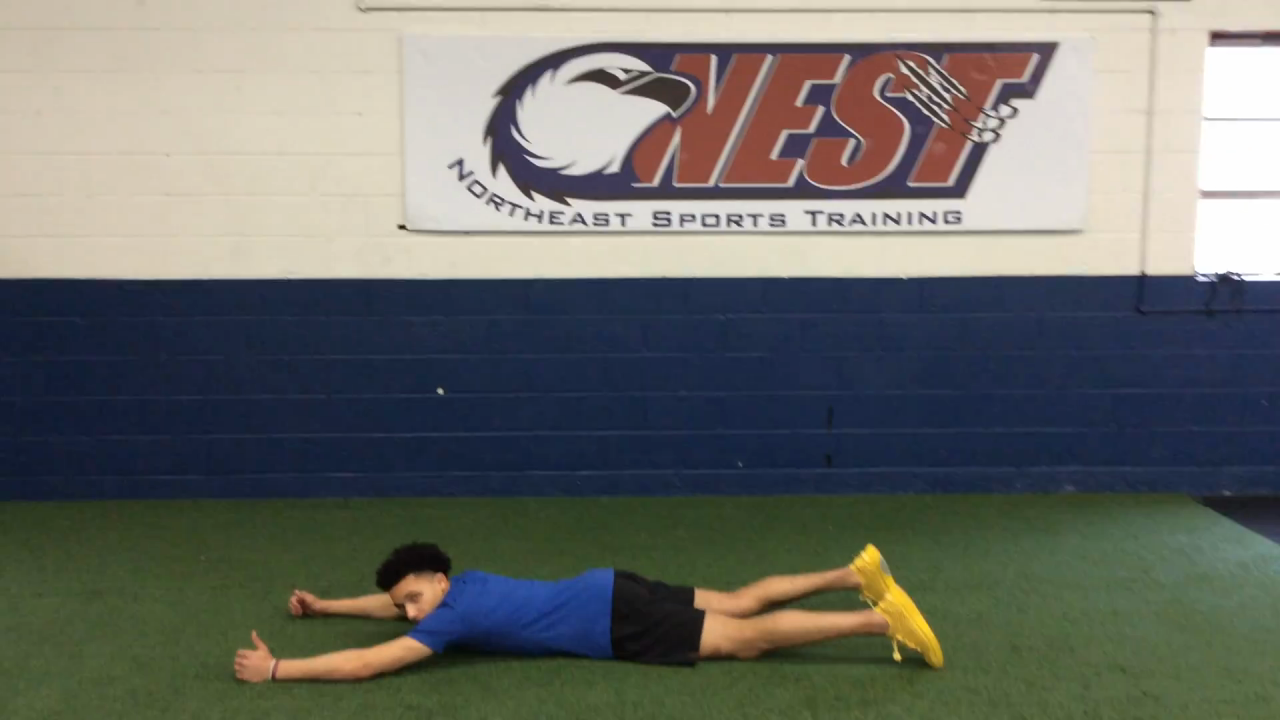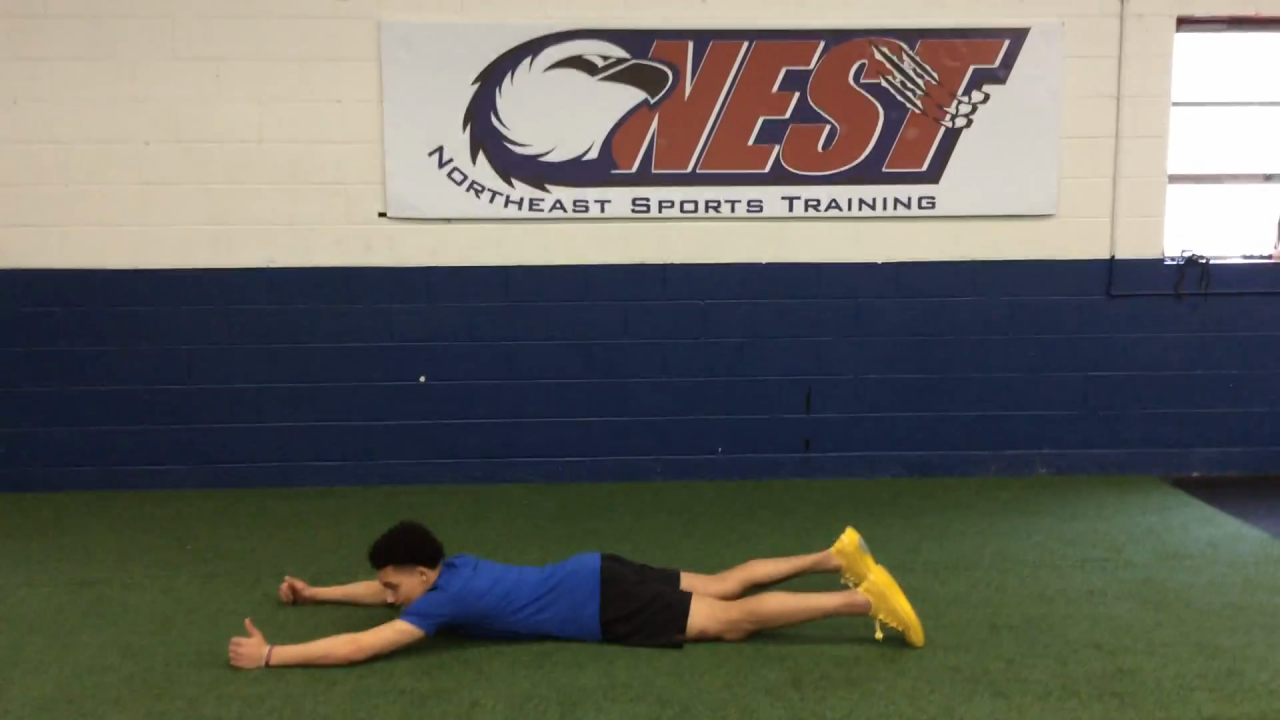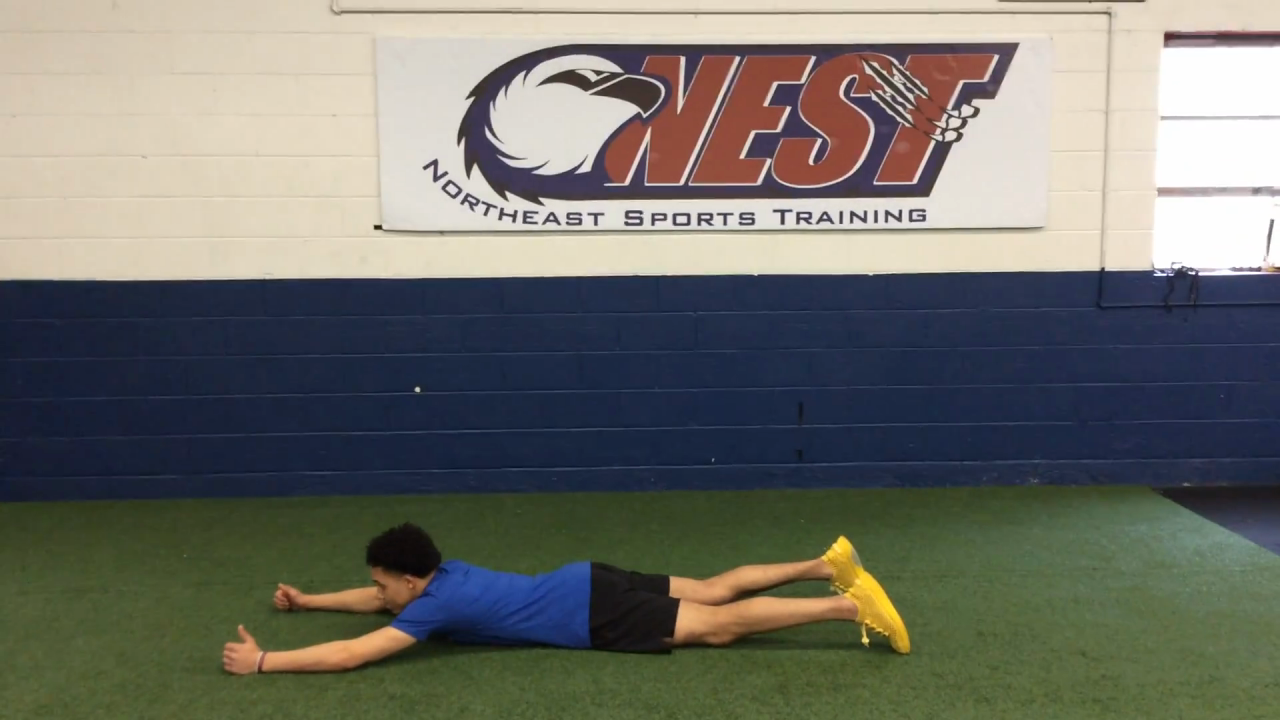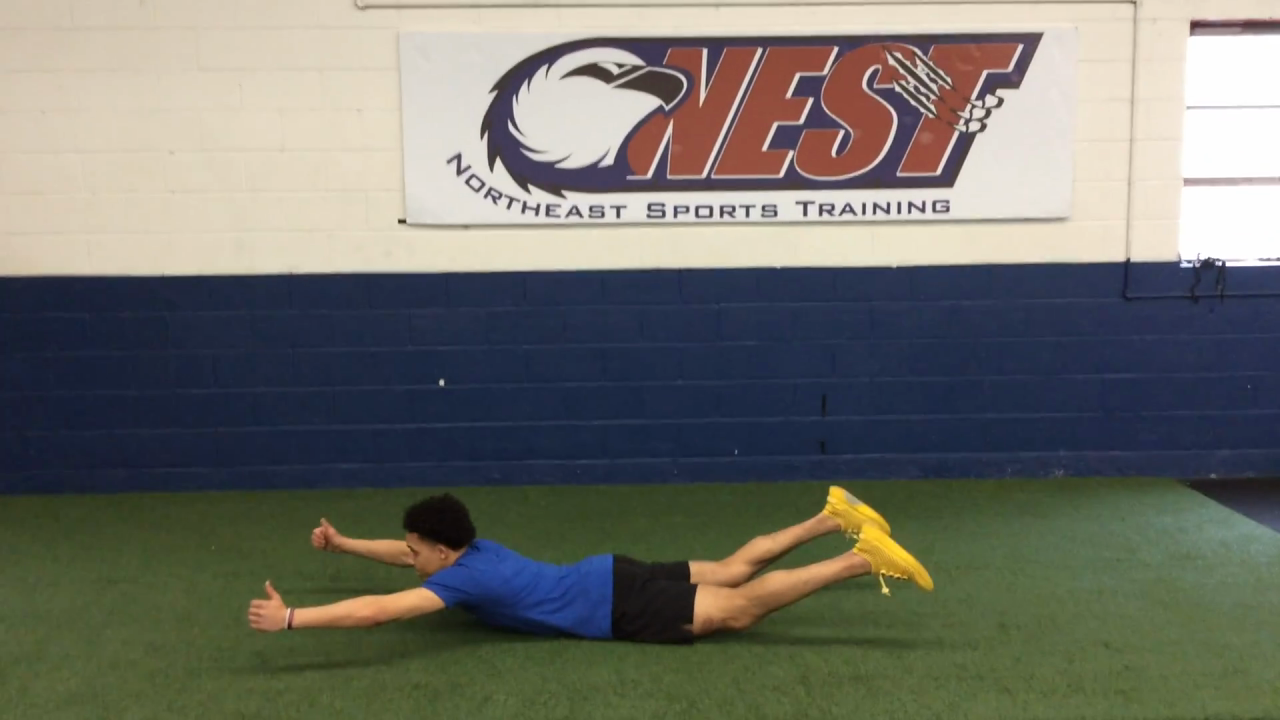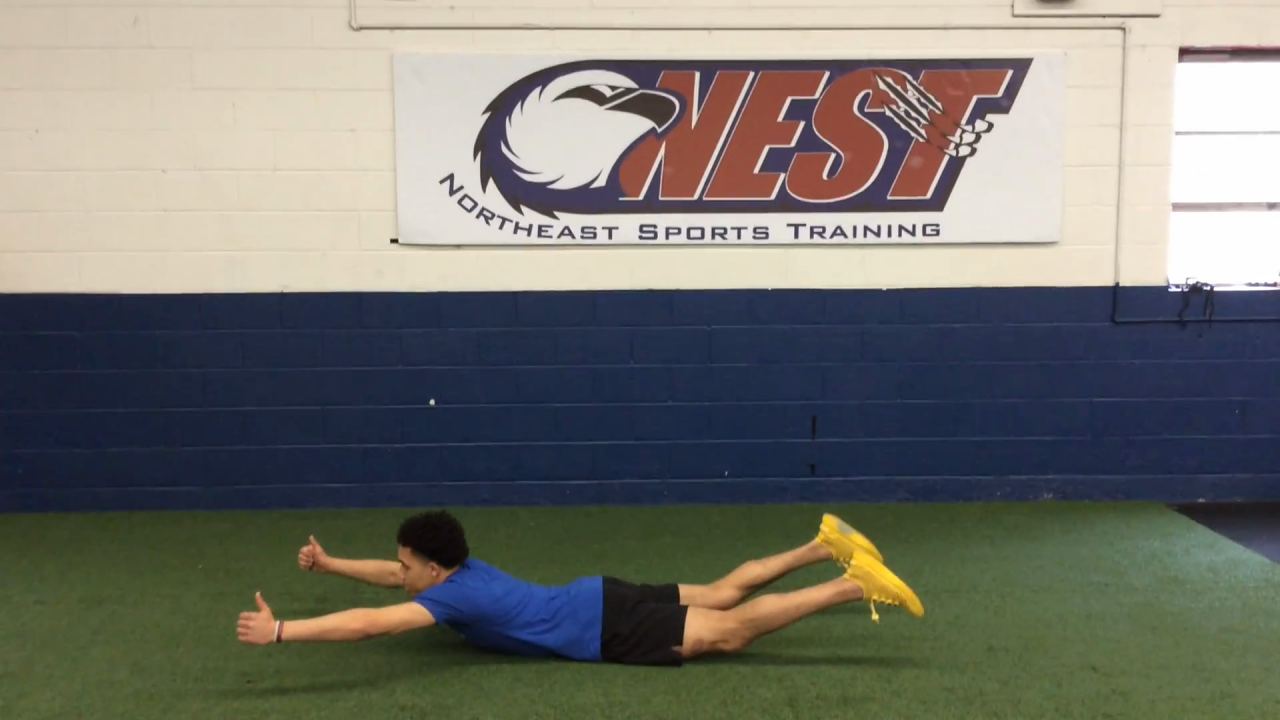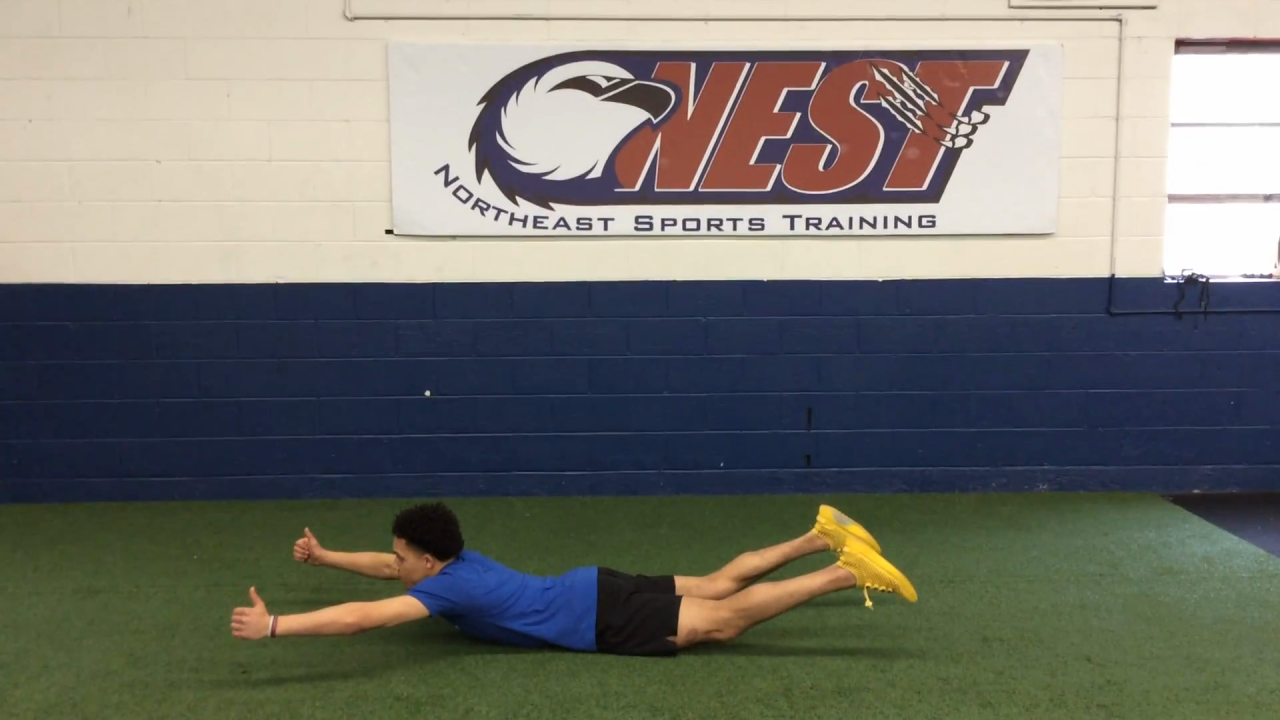
dt=0.5s
person 1, frame 1
left shoulder: (454, 614)
right shoulder: (459, 585)
left elbow: (363, 665)
right elbow: (391, 602)
left wrist: (276, 669)
right wrist: (323, 603)
left hip: (615, 622)
right hip: (610, 594)
left knee: (745, 639)
right knee: (739, 602)
left ankle: (878, 618)
right ankle: (855, 573)
person 1, frame 2
left shoulder: (443, 599)
right shoulder: (447, 567)
left elbow: (357, 648)
right elbow: (383, 588)
left wrist: (270, 656)
right wrist: (313, 592)
left hip: (602, 608)
right hip: (597, 577)
left knee: (731, 620)
right knee: (724, 587)
left ankle: (861, 598)
right ankle: (835, 557)
person 1, frame 3
left shoulder: (434, 607)
right shoulder: (442, 573)
left elbow: (350, 655)
right elbow: (378, 600)
left wrist: (263, 661)
right wrist: (307, 600)
left hip: (593, 615)
right hip: (588, 586)
left knee: (719, 626)
right knee: (713, 589)
left ankle: (850, 603)
right ankle: (826, 564)
person 1, frame 4
left shoulder: (462, 579)
right shoulder: (472, 547)
left elbow: (379, 610)
right elbow: (411, 555)
left wrist: (290, 618)
right wrist: (344, 544)
left hip: (617, 609)
right hip: (613, 578)
left knee: (739, 610)
right knee: (733, 572)
left ankle: (861, 560)
right ankle: (831, 517)
person 1, frame 5
left shoulder: (451, 596)
right shoulder: (460, 566)
left elbow: (366, 623)
right elbow: (396, 576)
left wrist: (279, 630)
right wrist: (328, 564)
left hip: (606, 628)
right hip: (600, 600)
left knee: (730, 633)
right knee: (720, 595)
left ankle: (854, 585)
right ankle: (822, 546)
person 1, frame 6
left shoulder: (445, 588)
right shoulder: (458, 558)
left elbow: (360, 617)
right elbow: (390, 568)
left wrist: (272, 625)
right wrist: (325, 557)
left hip: (600, 620)
right hip: (596, 590)
left knee: (724, 621)
right knee: (718, 586)
left ankle: (846, 573)
right ankle: (819, 536)
